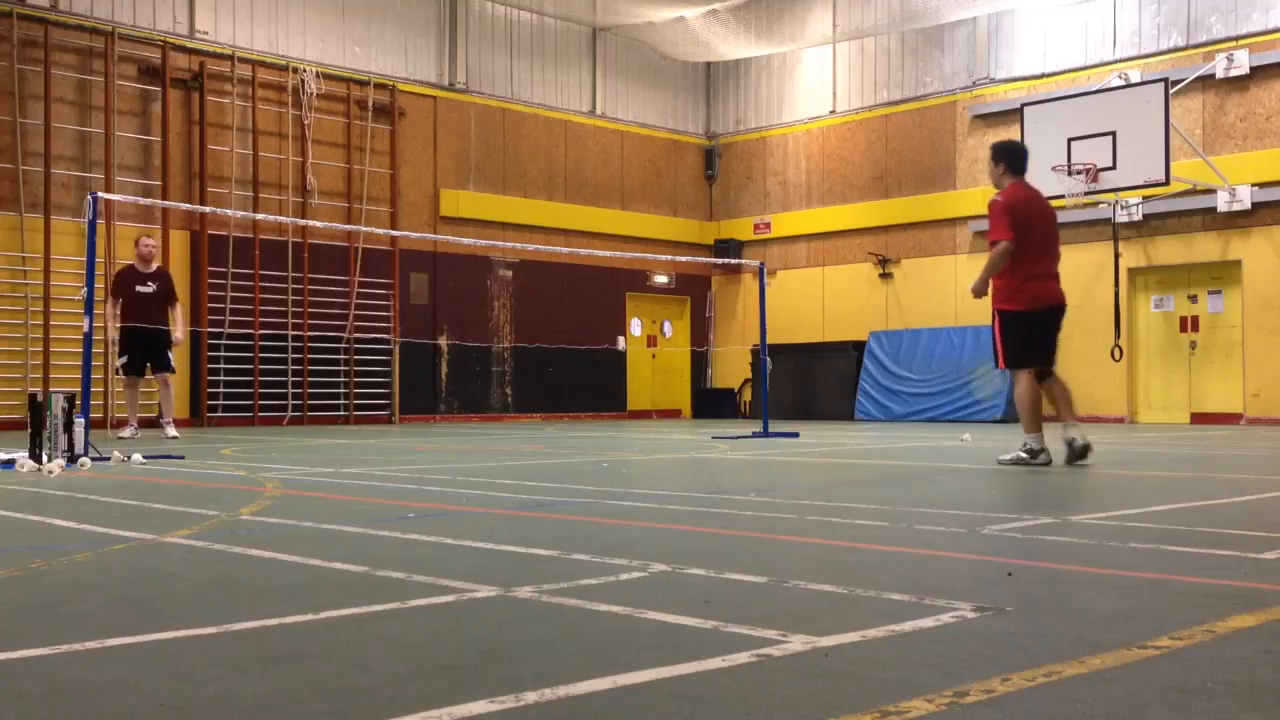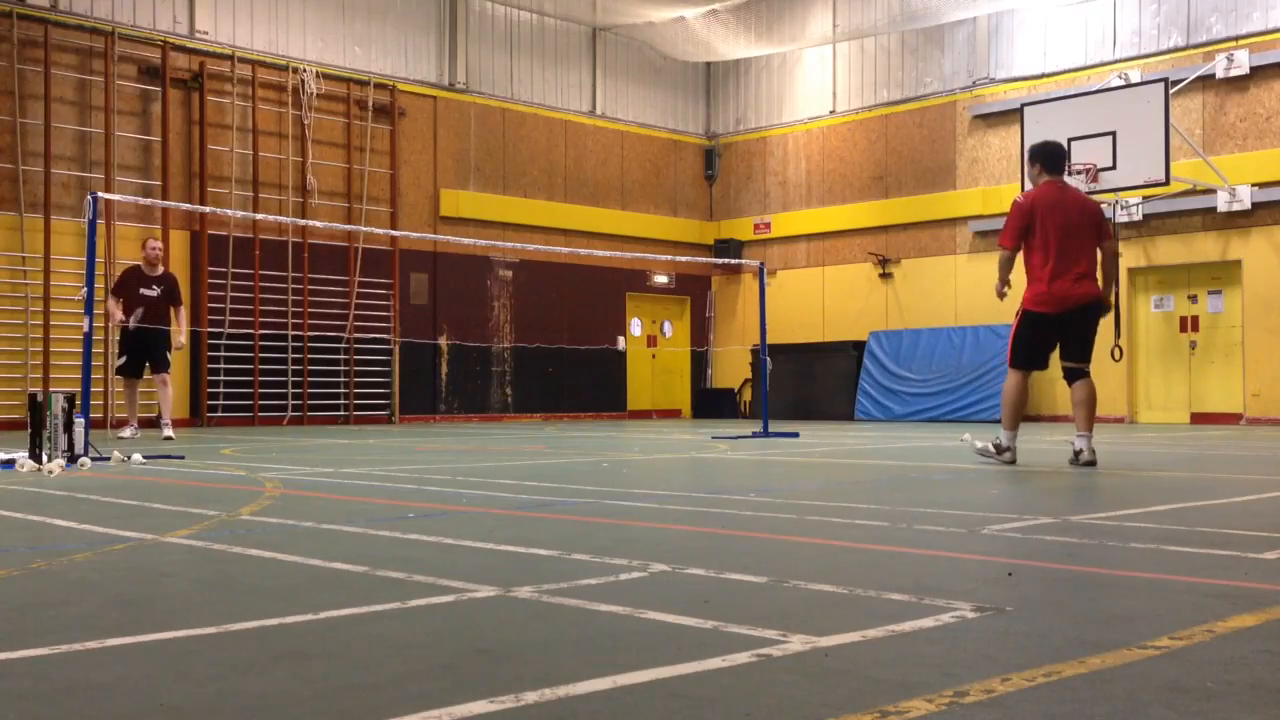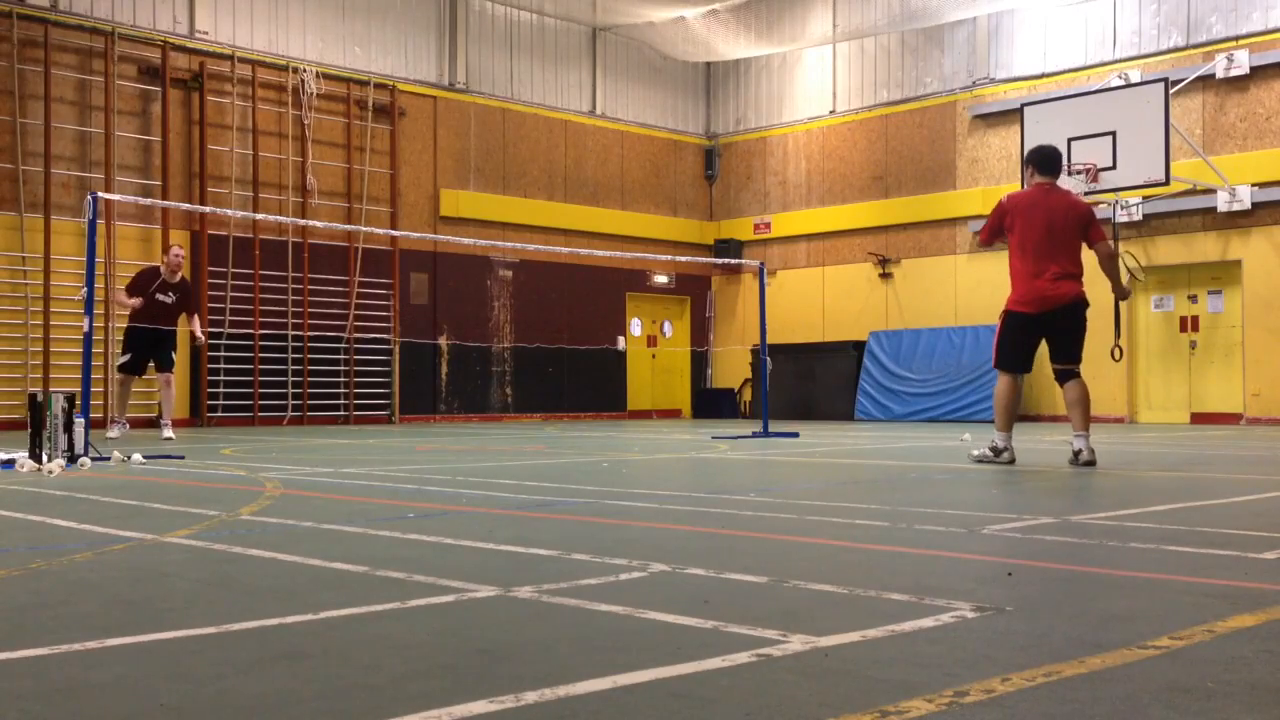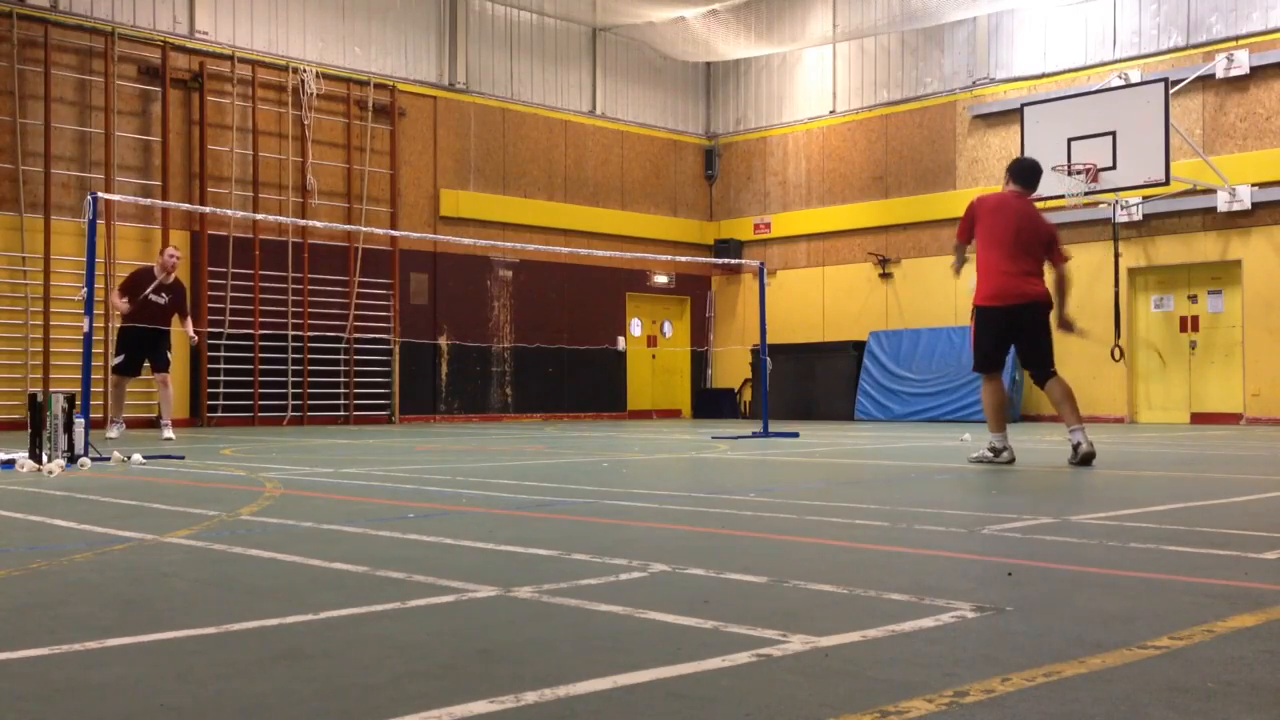
dt=0.5s
person 1, frame 1
left shoulder: (1002, 201)
right shoulder: (1042, 202)
left elbow: (1004, 248)
left wrist: (983, 279)
left hip: (1016, 300)
right hip: (1050, 297)
left knee: (1022, 372)
right knee: (1044, 372)
left ankle: (1034, 447)
right ankle: (1075, 437)
person 1, frame 2
left shoulder: (1027, 202)
right shoulder: (1088, 204)
left elbow: (1007, 251)
right elbow: (1110, 251)
left wrist: (1002, 281)
right wrist: (1107, 292)
left hip: (1043, 301)
right hip: (1085, 300)
left knee: (1018, 370)
right knee: (1078, 373)
left ankle: (1005, 444)
right ankle: (1083, 446)
person 1, frame 3
left shoulder: (1012, 203)
right shoulder: (1079, 207)
left elbow: (984, 240)
right elbow: (1105, 252)
right wrist: (1117, 286)
left hip: (1026, 302)
right hip: (1069, 301)
left knee: (1008, 372)
right knee: (1069, 373)
left ankle: (1001, 445)
right ankle: (1082, 446)
person 1, frame 4
left shoulder: (982, 203)
right shoulder: (1042, 222)
left elbow: (961, 242)
right elbow: (1061, 271)
left wrist: (959, 263)
right wrist: (1061, 311)
left hip: (994, 300)
right hip: (1034, 301)
left knee: (990, 373)
right knee: (1045, 373)
left ankle: (999, 446)
right ankle: (1080, 440)
person 2, frame 1
left shoulder: (163, 275)
right shoulder: (124, 274)
left elbow: (174, 305)
right elbow: (112, 302)
left wrist: (178, 329)
right wrist: (112, 328)
left hip: (159, 333)
right hip: (131, 333)
left knee: (164, 378)
right knee: (131, 380)
left ankle: (168, 423)
right ankle: (132, 425)
person 2, frame 2
left shoulder: (169, 279)
right shoulder: (129, 274)
left elbow: (179, 308)
right elbow: (112, 298)
left wrist: (182, 334)
right wrist: (115, 314)
left hip: (159, 334)
right hip: (132, 334)
left knee: (163, 378)
right knee: (130, 381)
left ankle: (166, 424)
right ankle: (133, 425)
person 2, frame 3
left shoulder: (185, 287)
right shoulder: (147, 275)
left elbow: (192, 314)
right elbow: (120, 295)
left wrist: (198, 333)
right wrist: (130, 303)
left hip: (165, 336)
right hip: (138, 332)
left knee: (166, 378)
right knee: (124, 378)
left ankle: (166, 425)
right ankle: (119, 421)
person 2, frame 4
left shoulder: (178, 288)
right shoulder: (140, 275)
left elbow: (184, 315)
right elbow: (116, 294)
left wrist: (190, 332)
right wrist: (120, 306)
left hip: (159, 337)
right hip: (131, 335)
left knee: (163, 378)
right knee: (118, 379)
left ankle: (166, 425)
right ankle: (116, 422)
